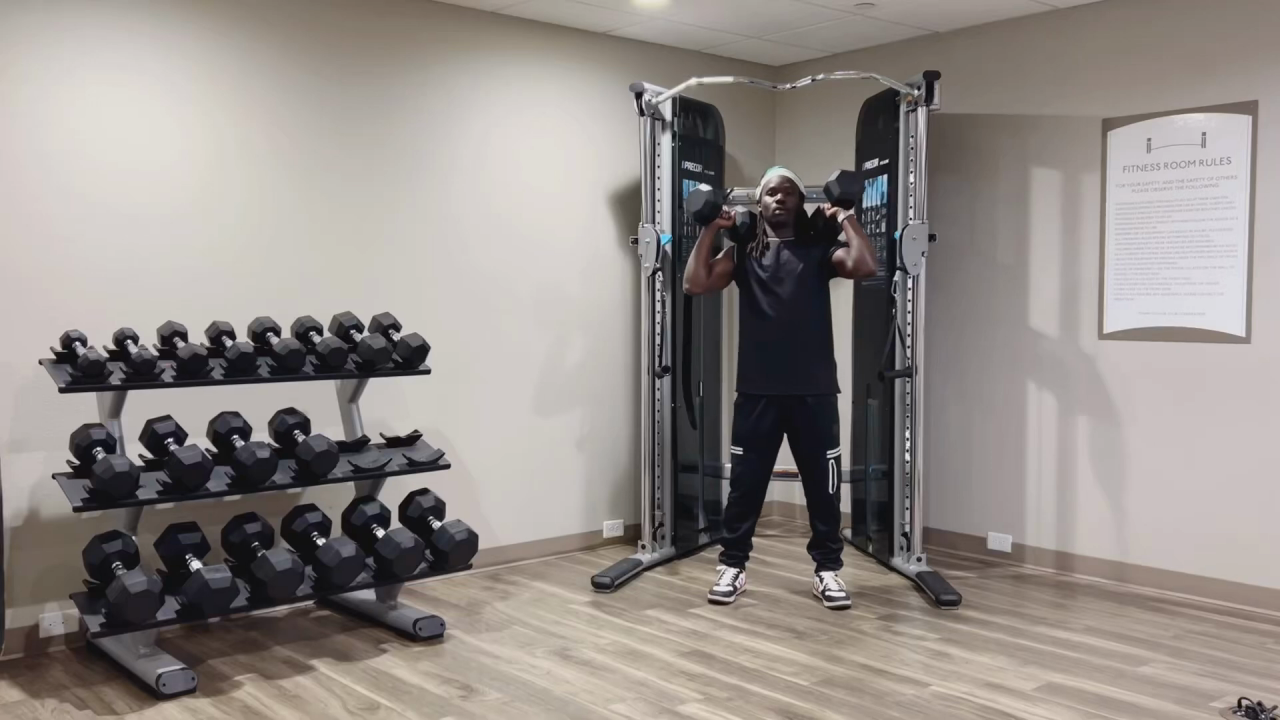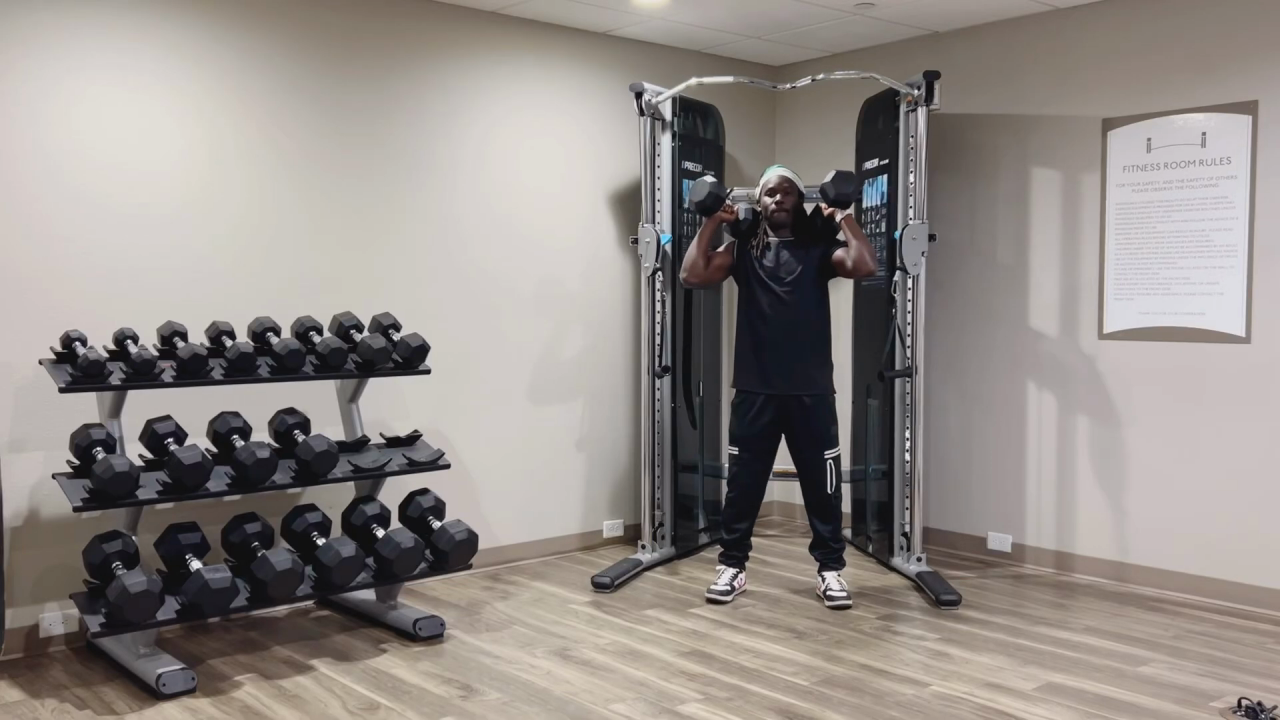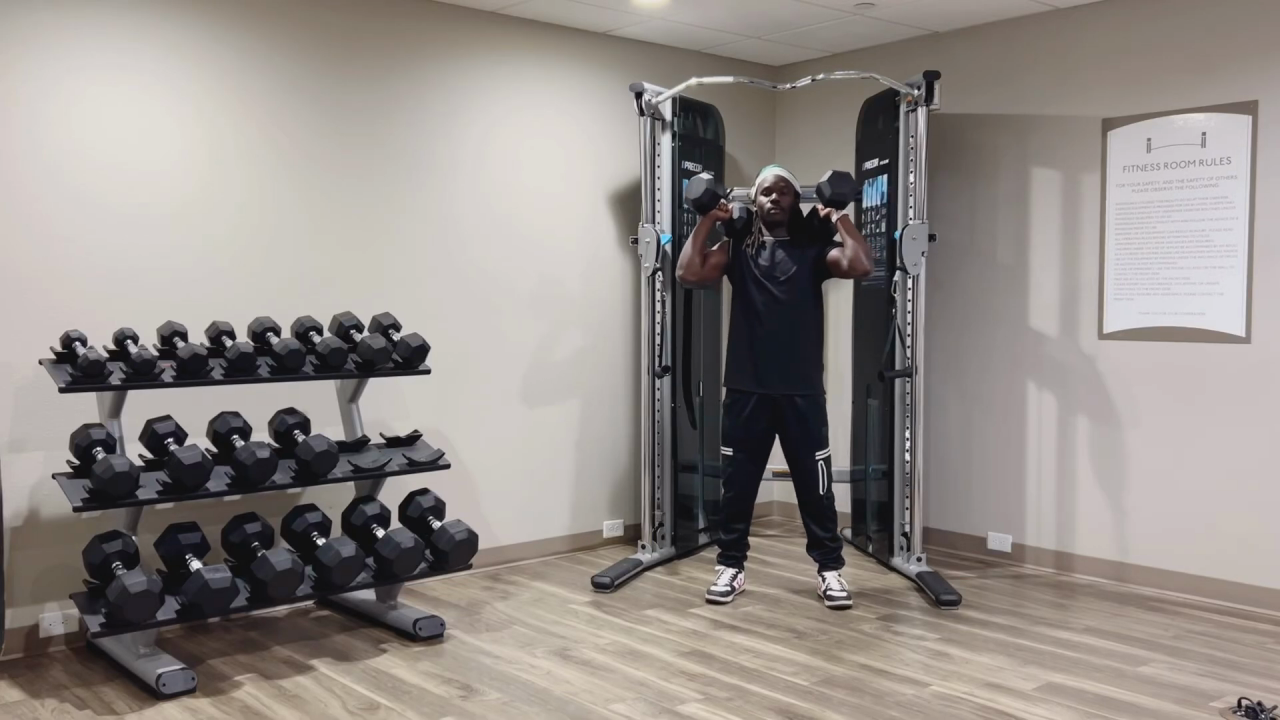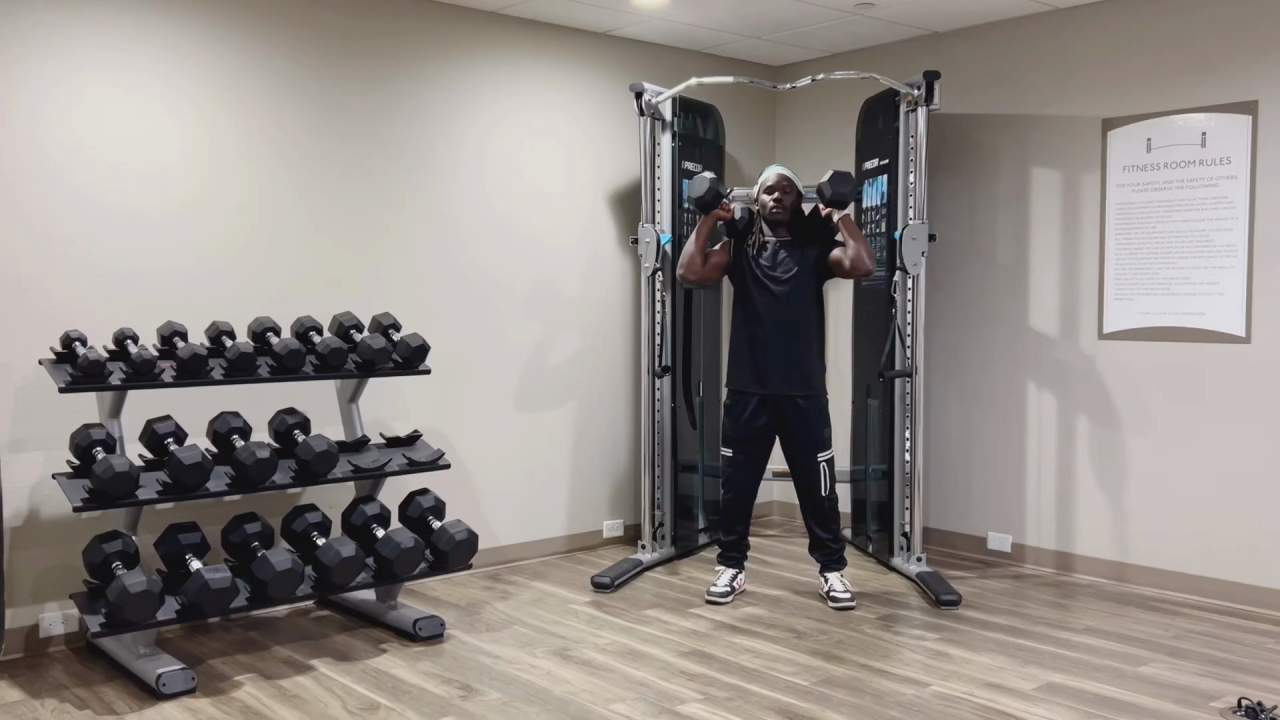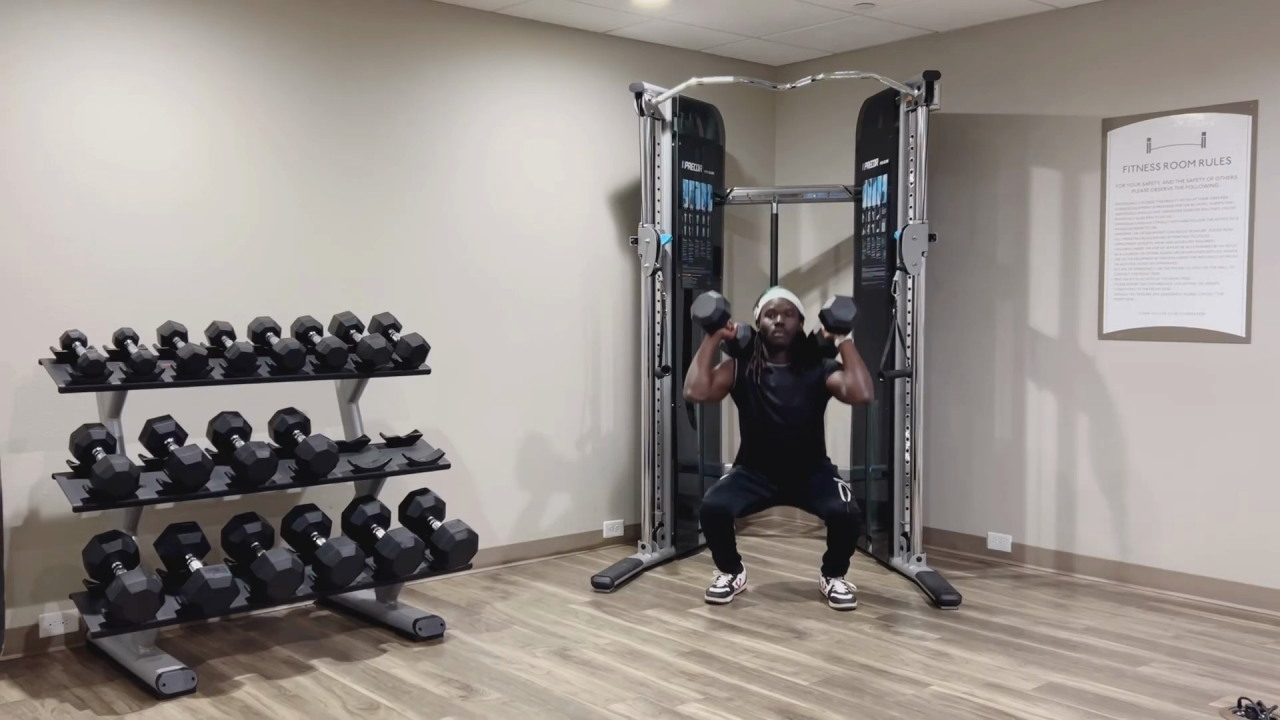
dt=1s
person 1, frame 1
left shoulder: (820, 248)
right shoulder: (742, 252)
left elbow: (865, 266)
right elbow: (695, 284)
left wrist: (845, 217)
right wrist: (711, 230)
left hip: (813, 389)
right hip: (757, 390)
left knee: (822, 484)
right knee: (745, 483)
left ankle: (827, 569)
right ankle: (732, 567)
person 1, frame 2
left shoulder: (820, 247)
right shoulder: (742, 249)
left elbow: (865, 265)
right elbow: (692, 275)
left wrist: (843, 217)
right wrist: (712, 223)
left hip: (811, 390)
right hip: (755, 389)
left knee: (821, 483)
right knee: (743, 482)
left ankle: (830, 569)
right ankle: (732, 566)
person 1, frame 3
left shoulder: (815, 247)
right shoulder: (737, 249)
left elbow: (860, 265)
right elbow: (689, 272)
left wrist: (839, 218)
right wrist: (707, 221)
left hip: (802, 389)
right hip: (746, 388)
left knee: (815, 483)
right knee: (738, 482)
left ankle: (830, 569)
right ankle: (731, 566)
person 1, frame 4
left shoulder: (817, 248)
right shoulder: (738, 249)
left elbow: (862, 265)
right elbow: (689, 271)
left wrist: (840, 216)
right wrist: (709, 220)
left hip: (804, 392)
right hip: (747, 390)
left knee: (817, 486)
right knee: (738, 484)
left ankle: (832, 570)
right ankle: (731, 567)
person 1, frame 5
left shoulder: (819, 369)
right shoulder: (740, 368)
left elbow: (861, 394)
right elbow: (696, 392)
left wrist: (844, 341)
right wrist: (712, 340)
left hip: (811, 474)
right hip: (754, 474)
left knee: (845, 512)
right knee: (713, 507)
left ankle: (833, 576)
right ankle: (730, 571)
